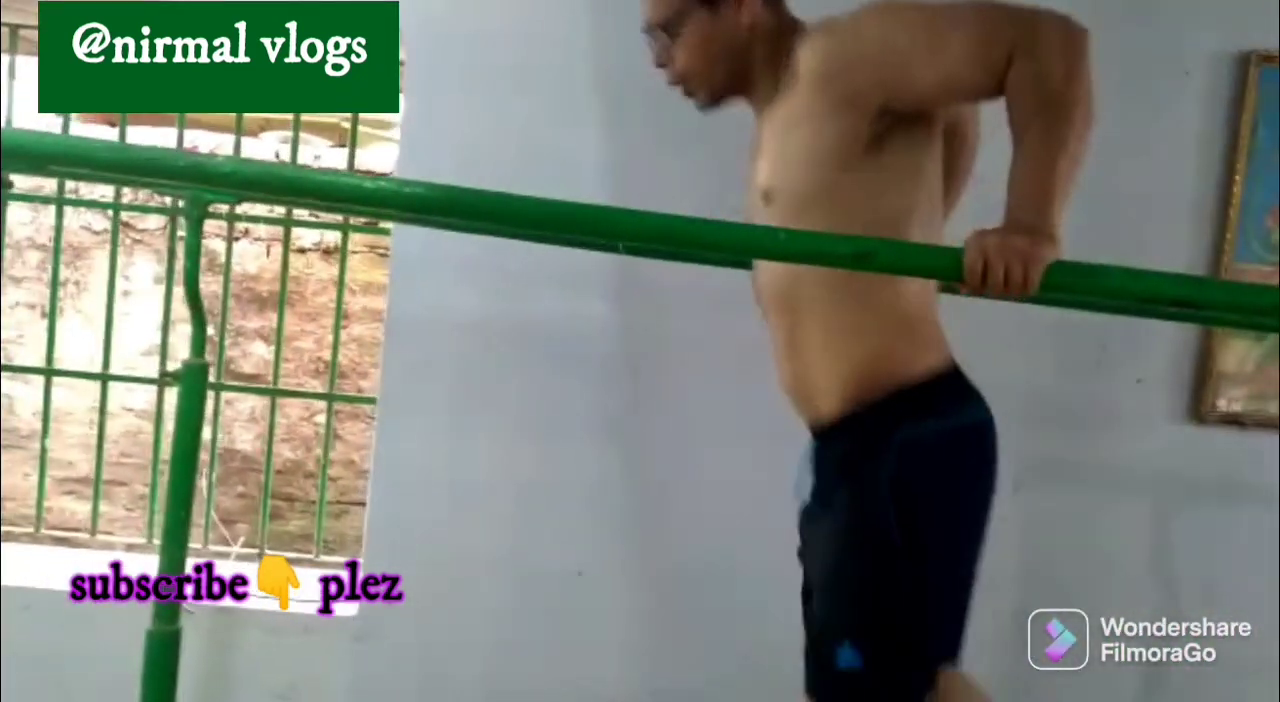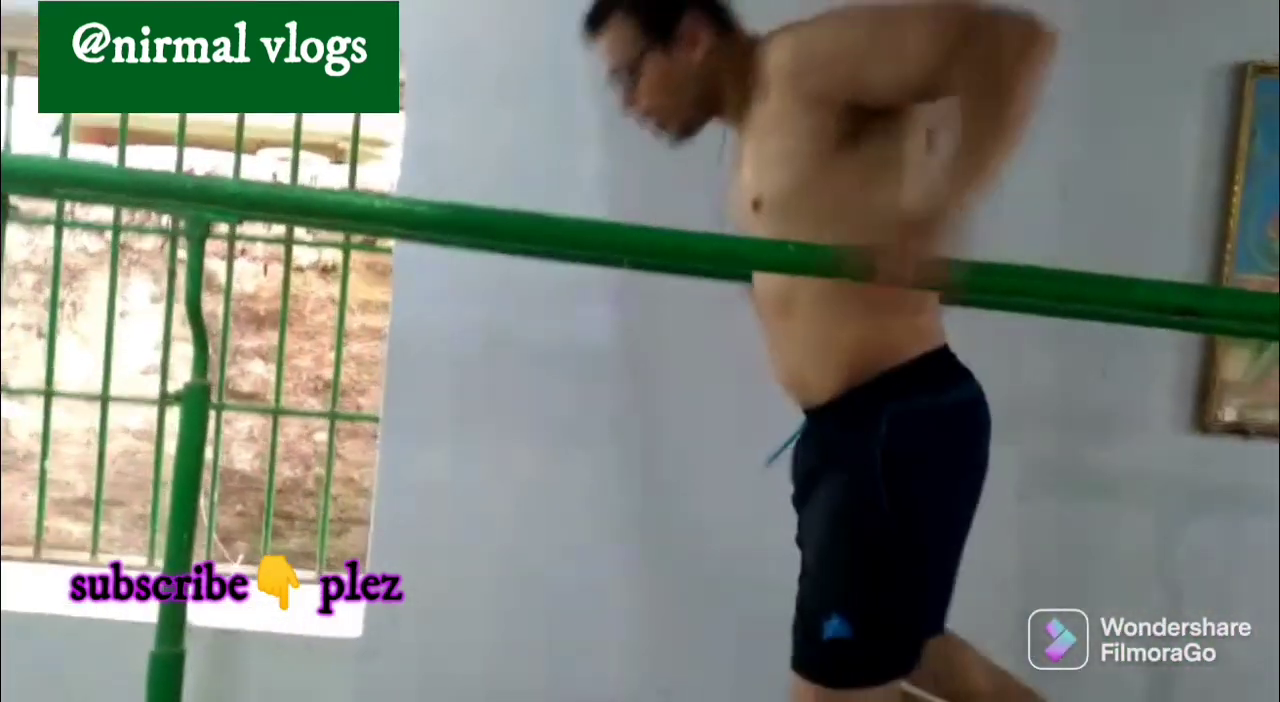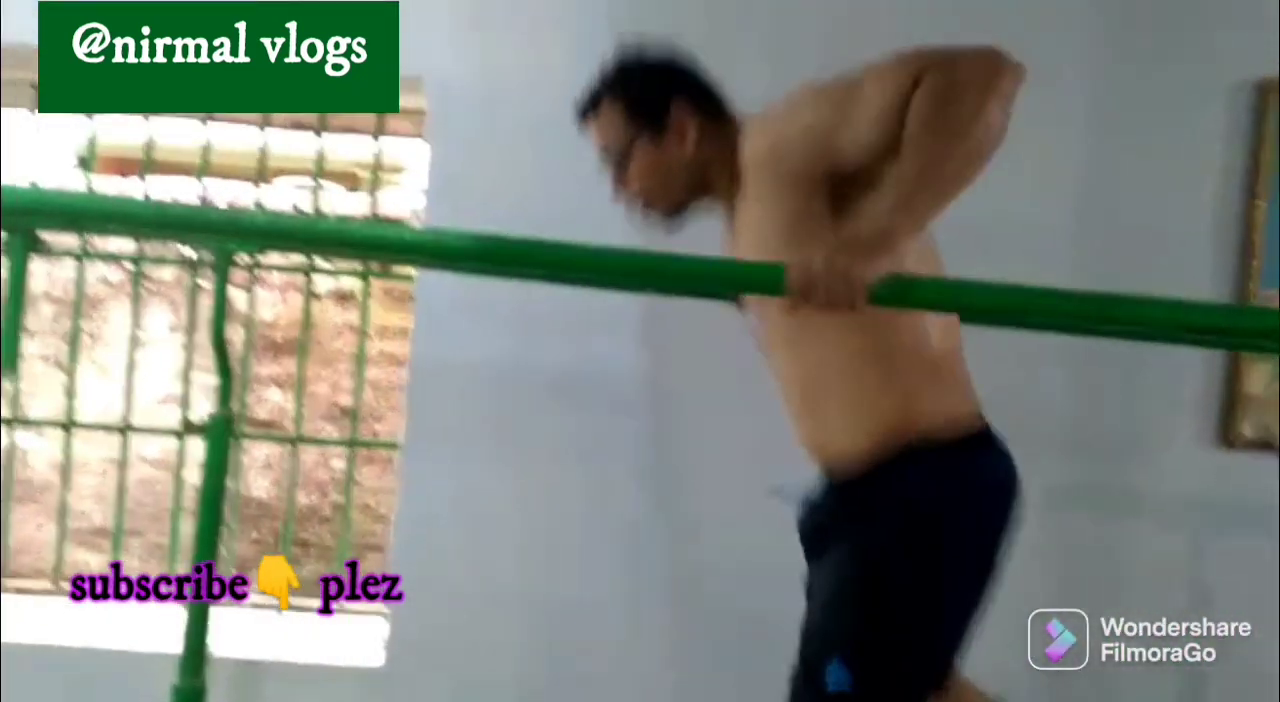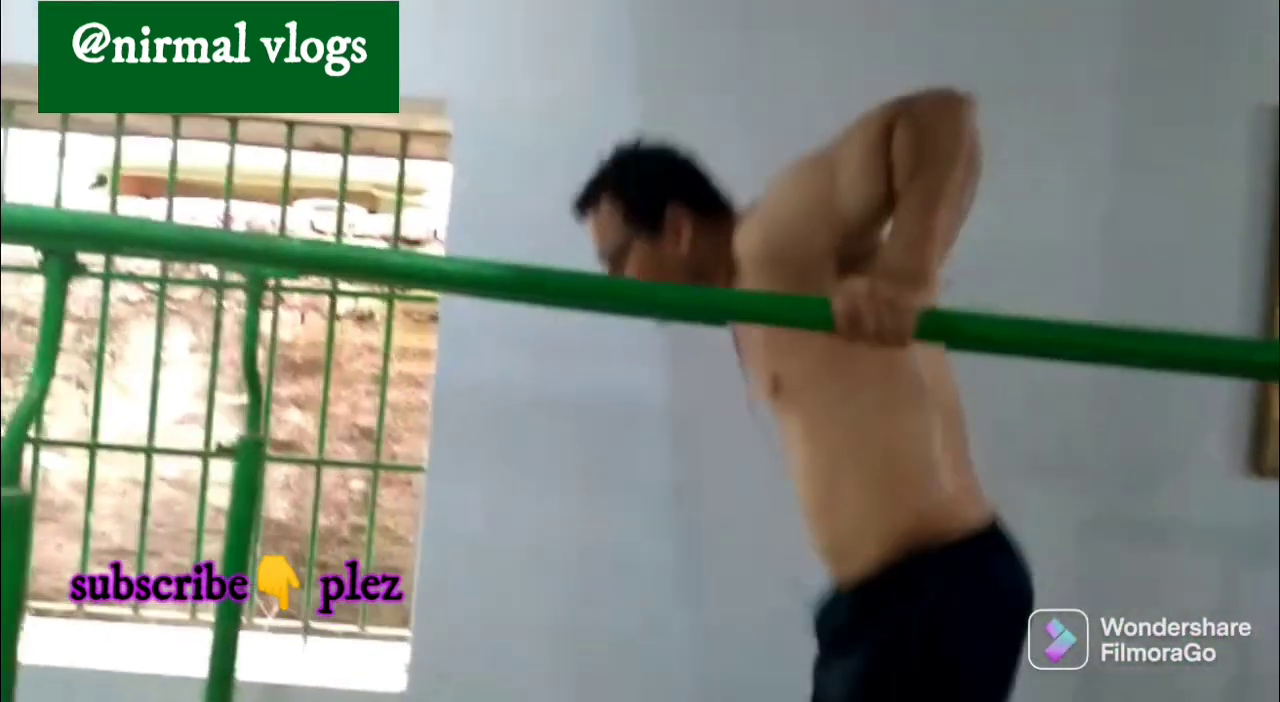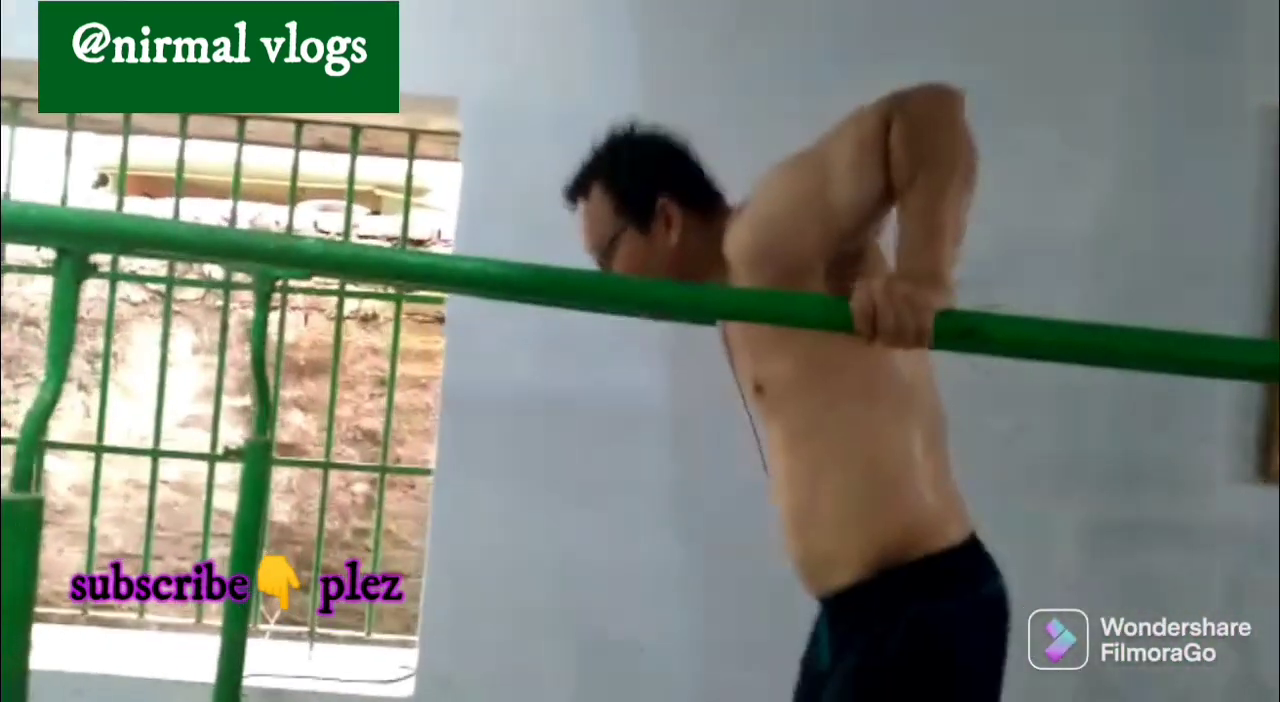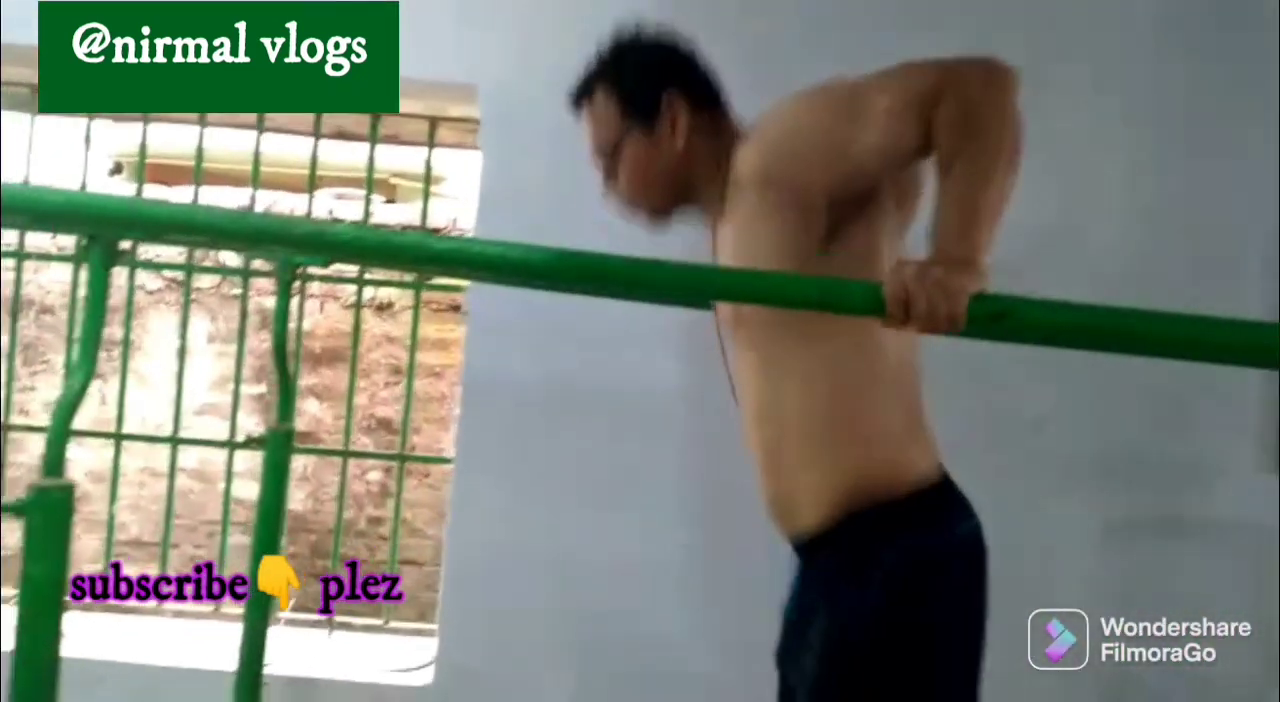
dt=0.1s
person 1, frame 1
left shoulder: (840, 59)
right shoulder: (789, 102)
right elbow: (950, 124)
left wrist: (1030, 223)
left hip: (909, 445)
right hip: (862, 445)
person 1, frame 2
left shoulder: (804, 64)
right shoulder: (770, 103)
right elbow: (921, 114)
left wrist: (935, 214)
left hip: (896, 427)
right hip: (853, 430)
person 1, frame 3
left shoulder: (781, 146)
right shoulder: (757, 187)
left elbow: (980, 74)
left wrist: (876, 239)
left hip: (924, 491)
right hip: (877, 493)
person 1, frame 4
left shoulder: (778, 242)
right shoulder: (764, 276)
left elbow: (939, 117)
left wrist: (907, 278)
left hip: (938, 595)
right hip: (889, 598)
person 1, frame 5
left shoulder: (764, 243)
right shoulder: (745, 271)
left elbow: (928, 111)
left wrist: (921, 278)
left hip: (922, 613)
right hip: (865, 610)
person 1, frame 6
left shoulder: (776, 166)
right shoulder: (740, 210)
left elbow: (979, 85)
right elbow: (894, 177)
left wrist: (958, 258)
left hip: (899, 564)
